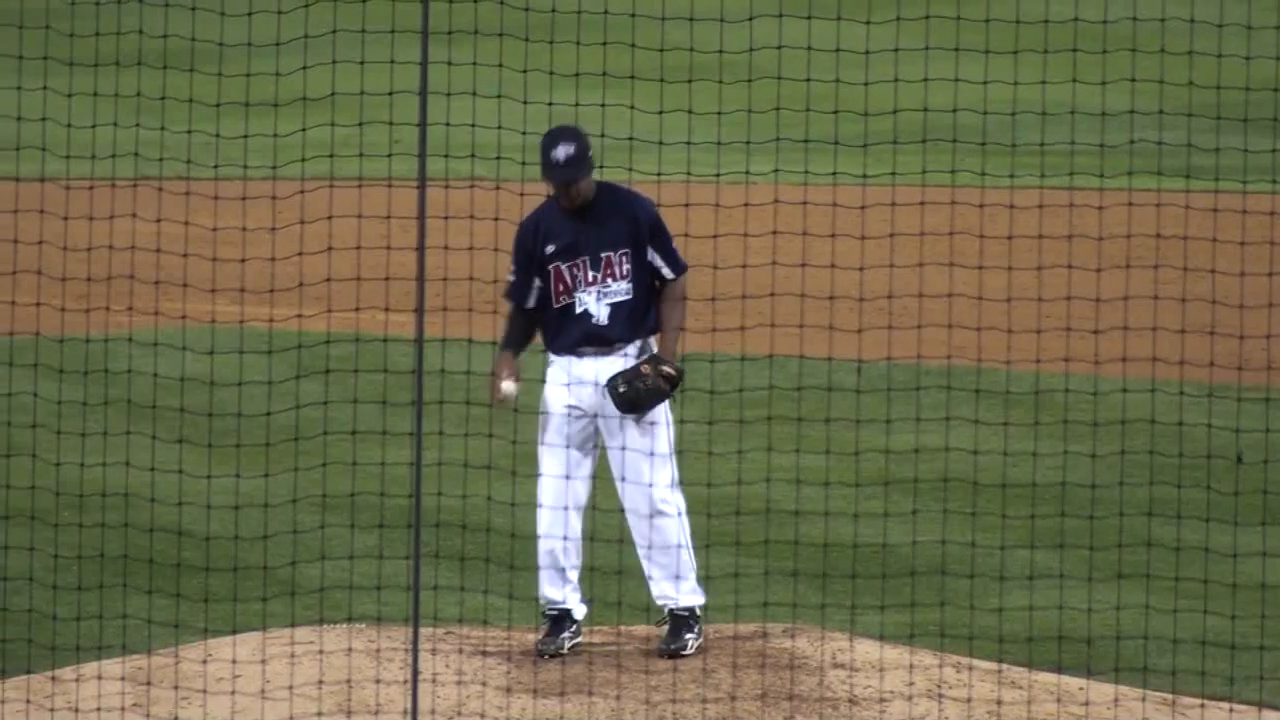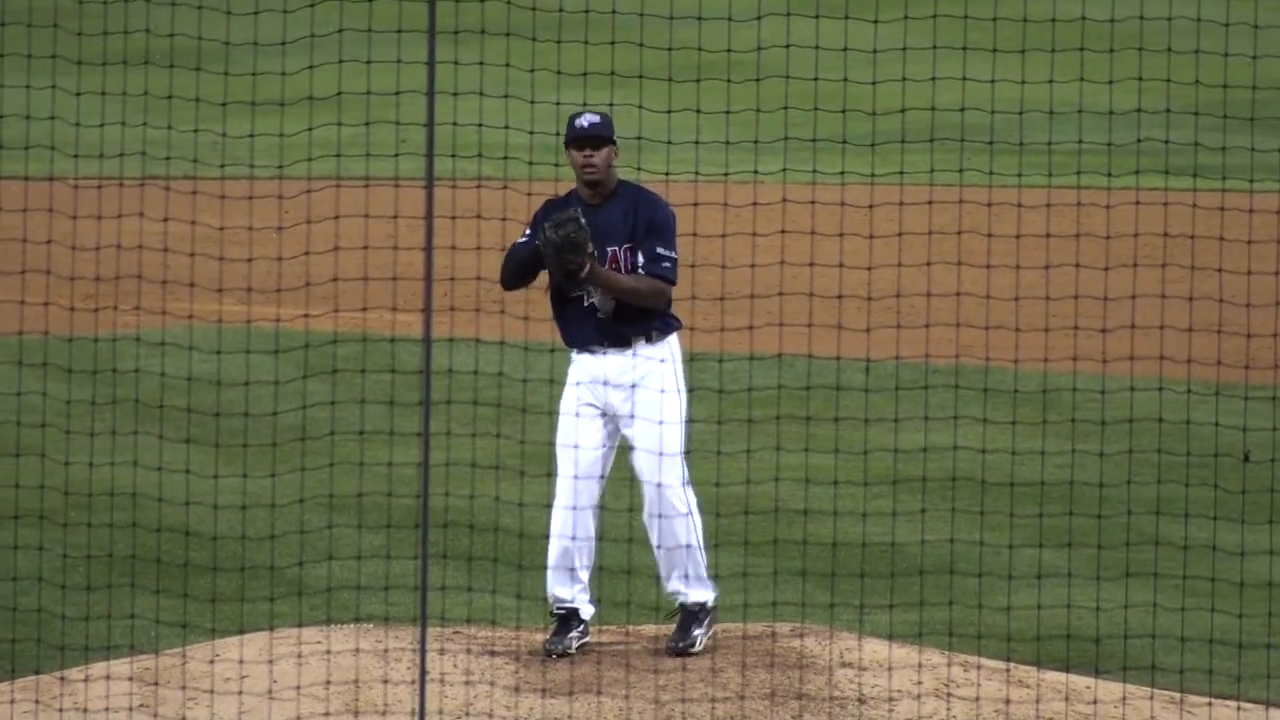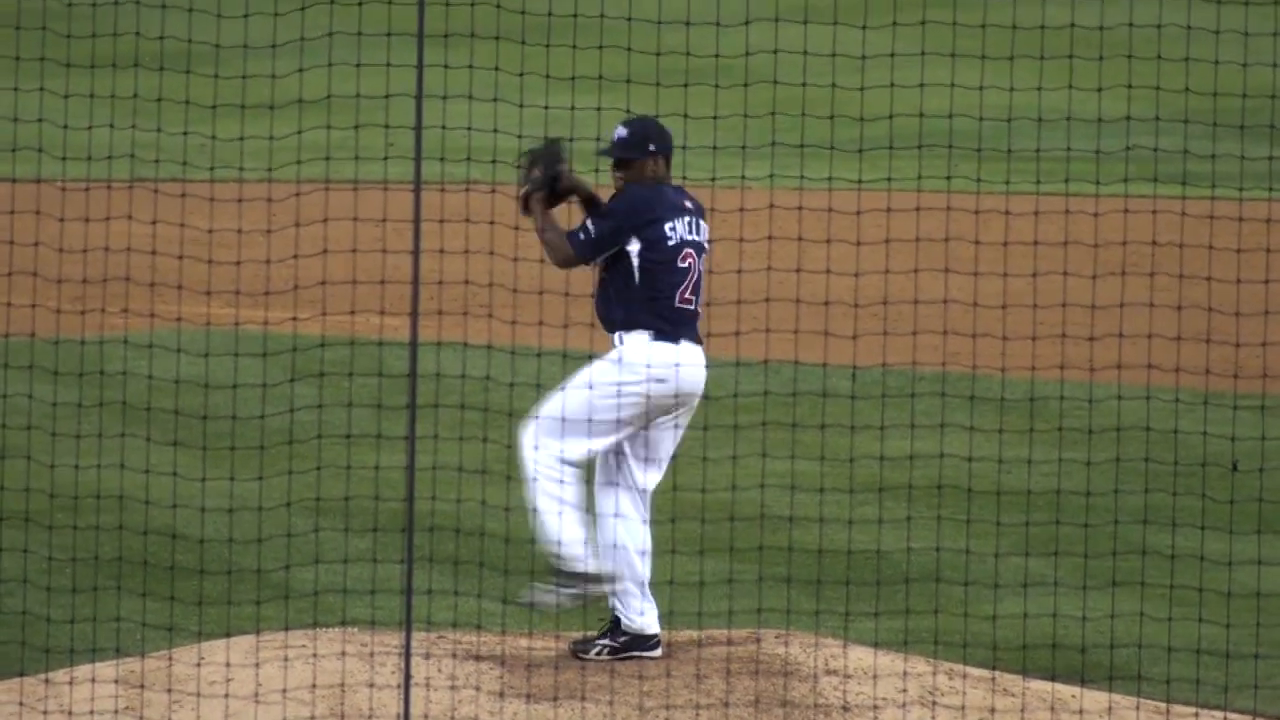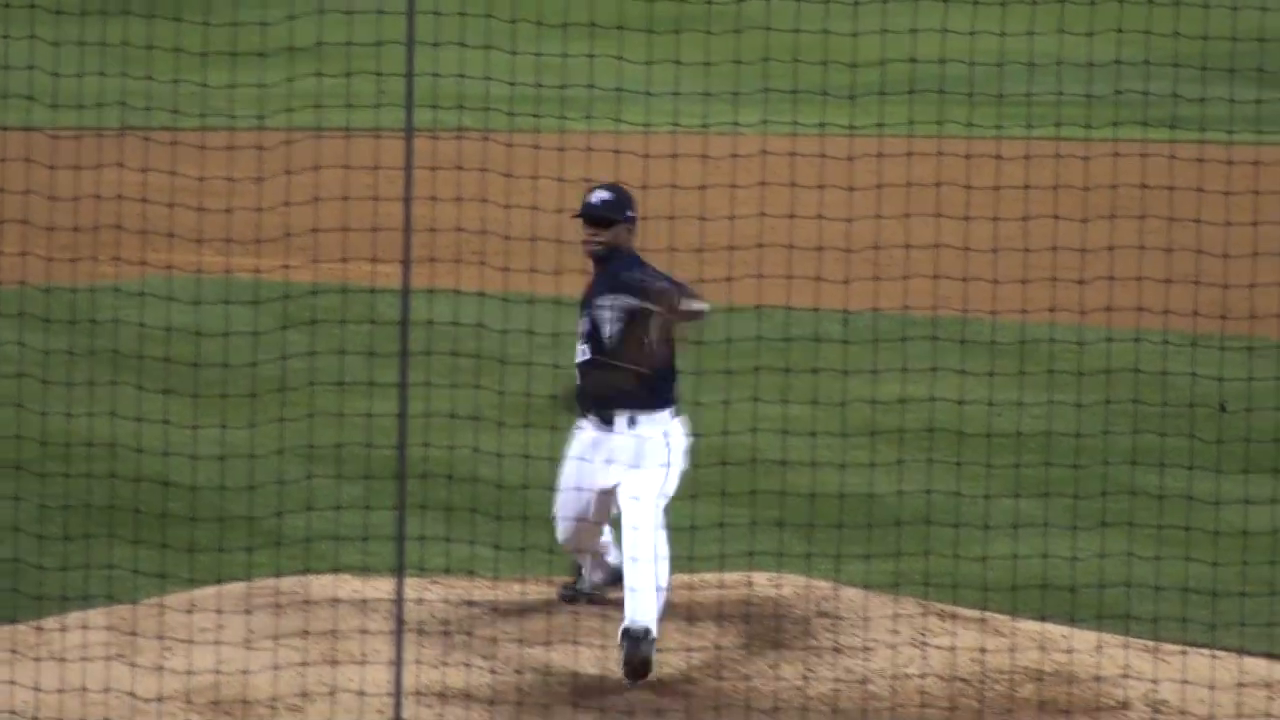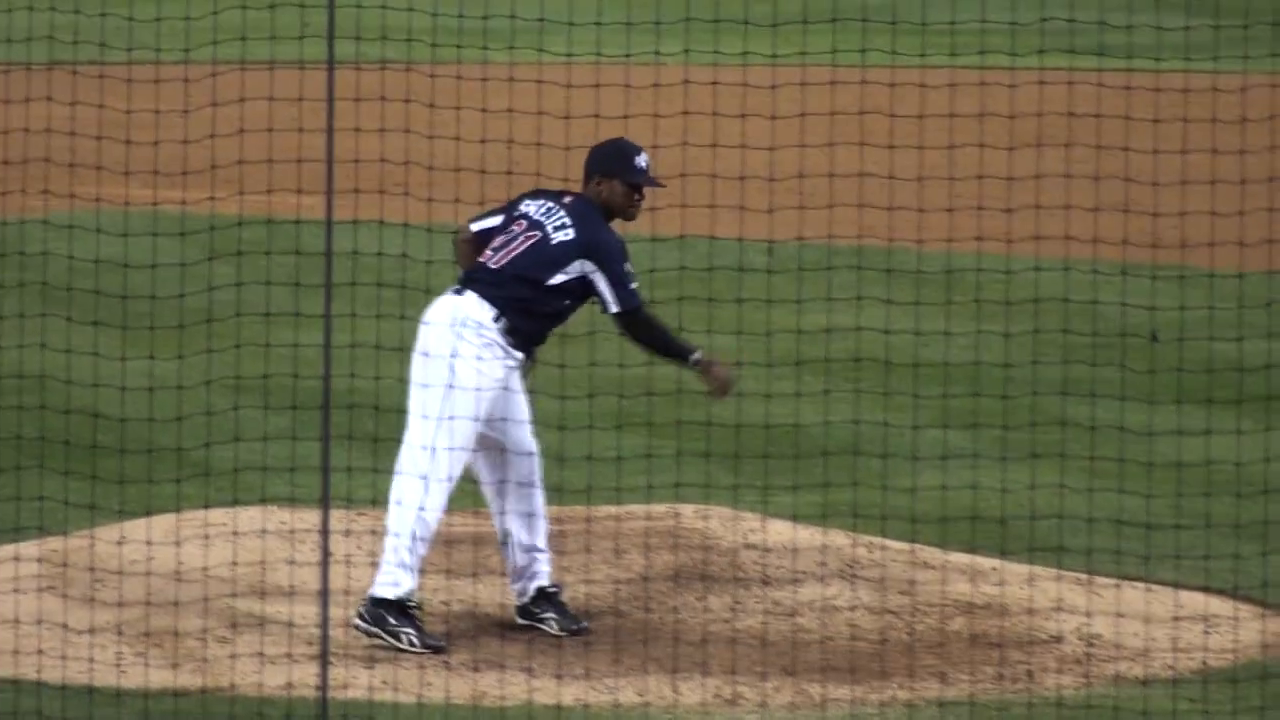
dt=1s
person 1, frame 1
left shoulder: (635, 211)
right shoulder: (534, 230)
left elbow: (673, 285)
right elbow: (526, 308)
left wrist: (666, 353)
right wrist: (508, 355)
left hip: (632, 365)
right hip: (567, 372)
left knee: (653, 492)
right knee: (558, 496)
left ankle: (684, 610)
right ankle: (563, 613)
person 1, frame 2
left shoulder: (649, 209)
right shoulder: (554, 213)
left elbow: (656, 292)
right elbow: (509, 277)
left wrist: (590, 271)
right wrist: (540, 249)
left hip: (649, 359)
right hip: (587, 365)
left knee: (664, 482)
right knee: (575, 488)
left ankle: (694, 602)
right ankle: (571, 611)
person 1, frame 3
left shoulder: (645, 201)
right shoulder: (682, 208)
left elbow: (567, 253)
left wrist: (539, 210)
right wrist: (583, 196)
left hip: (648, 358)
right hip: (686, 366)
left knee: (545, 442)
right knee: (621, 491)
left ankle: (580, 566)
right ankle: (635, 628)
person 1, frame 4
left shoulder: (630, 278)
right shoulder: (604, 277)
left elbow: (677, 303)
left wrist: (639, 360)
left hip: (650, 432)
right hip: (596, 432)
left knee: (642, 517)
right knee: (573, 529)
right ankle: (601, 572)
person 1, frame 5
left shoulder: (538, 201)
right shoulder: (597, 242)
left elbow: (466, 239)
right elbow: (637, 323)
right wrist: (701, 362)
left hip: (491, 349)
right hip: (471, 338)
left knee: (517, 466)
right knee: (432, 471)
left ankle: (533, 593)
